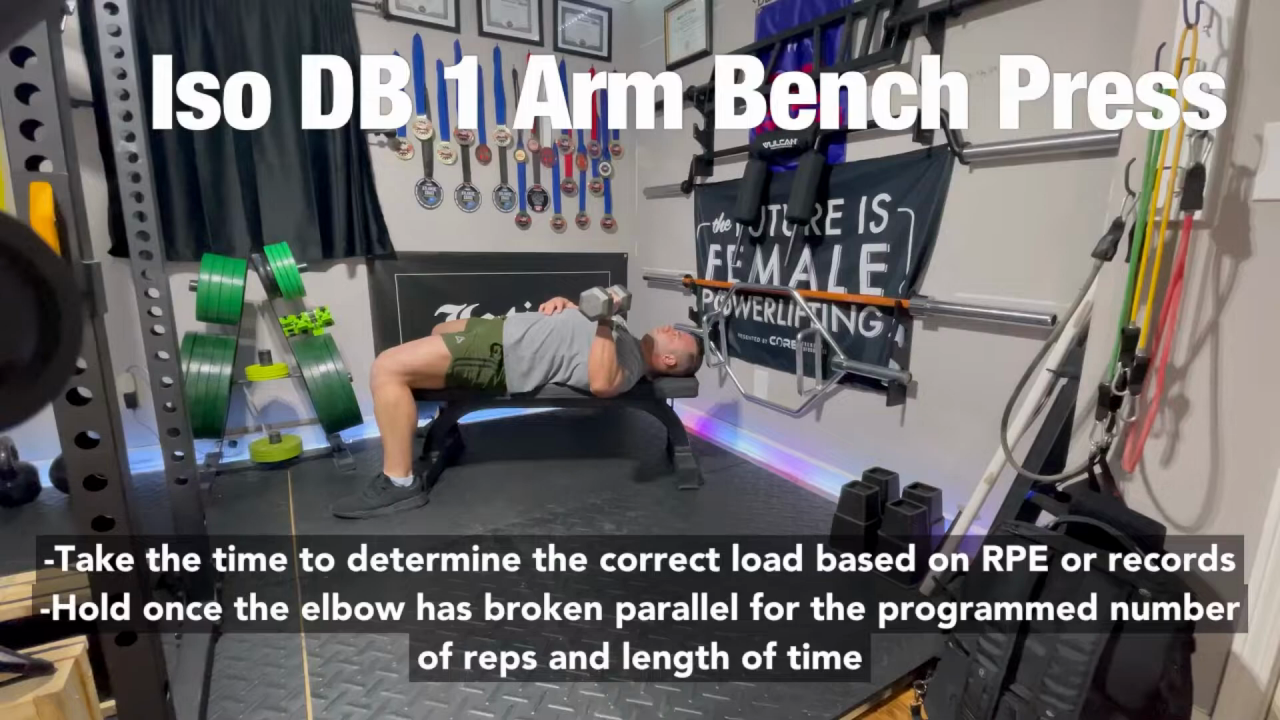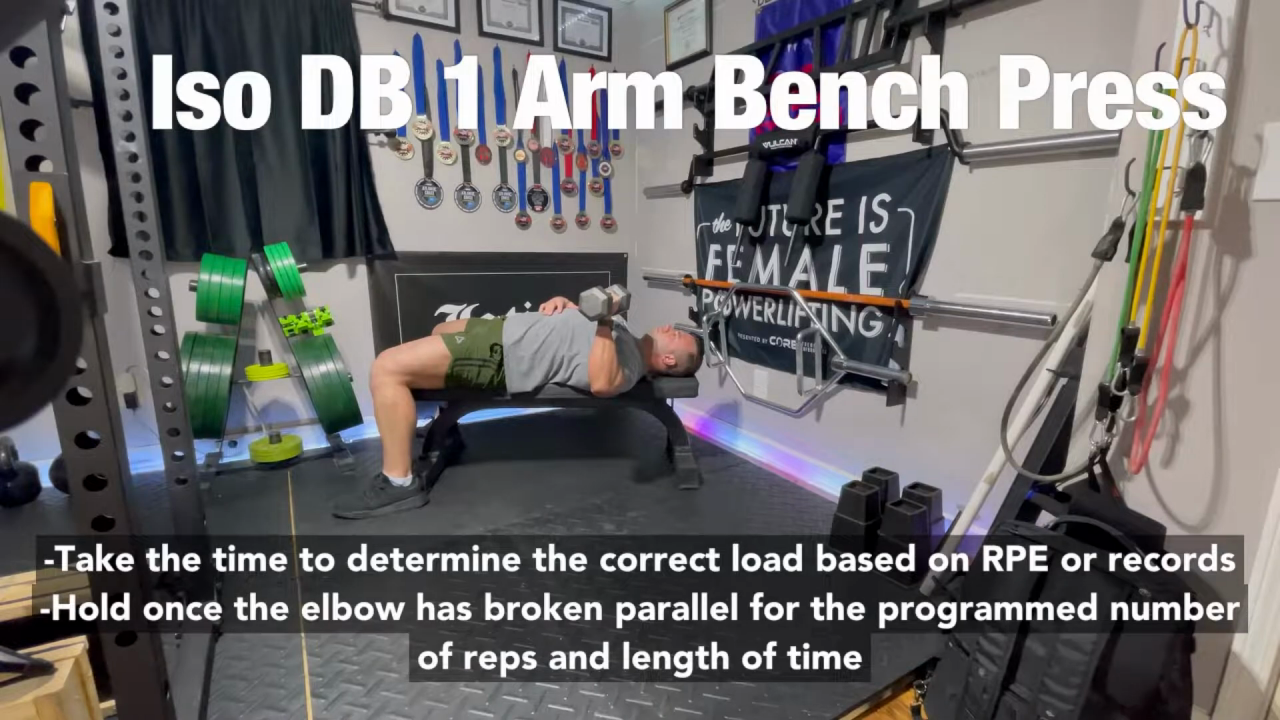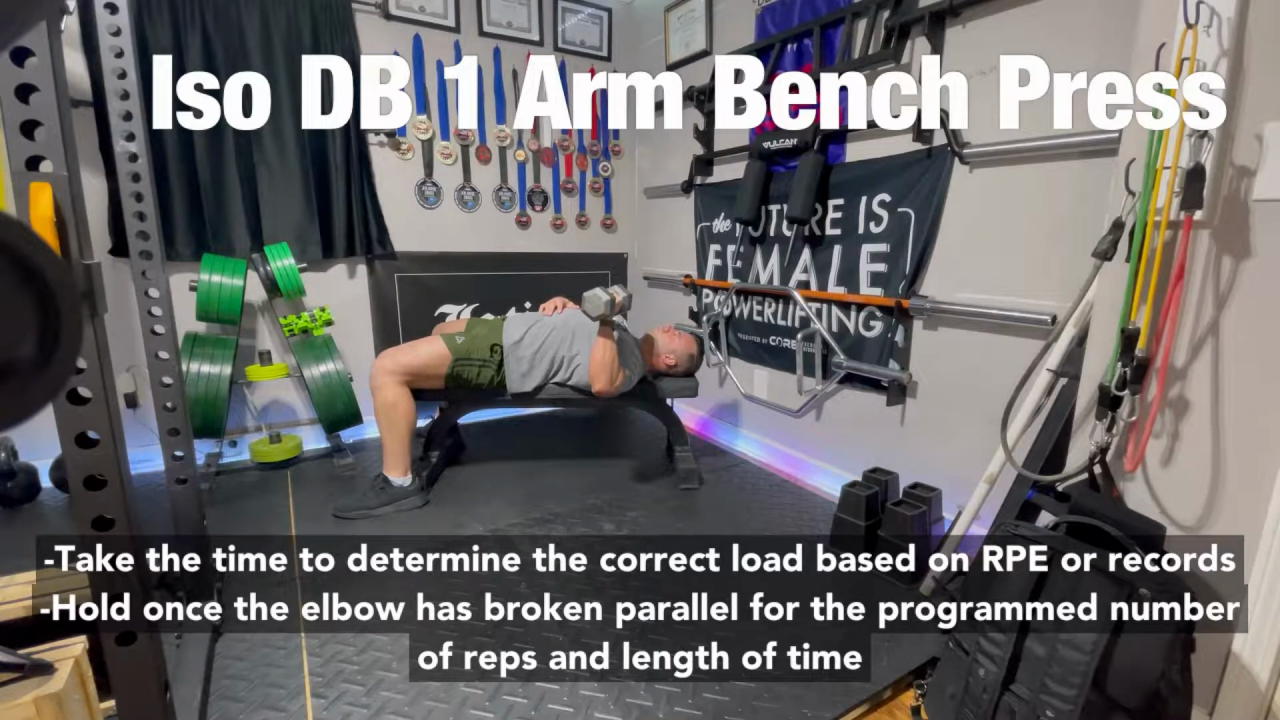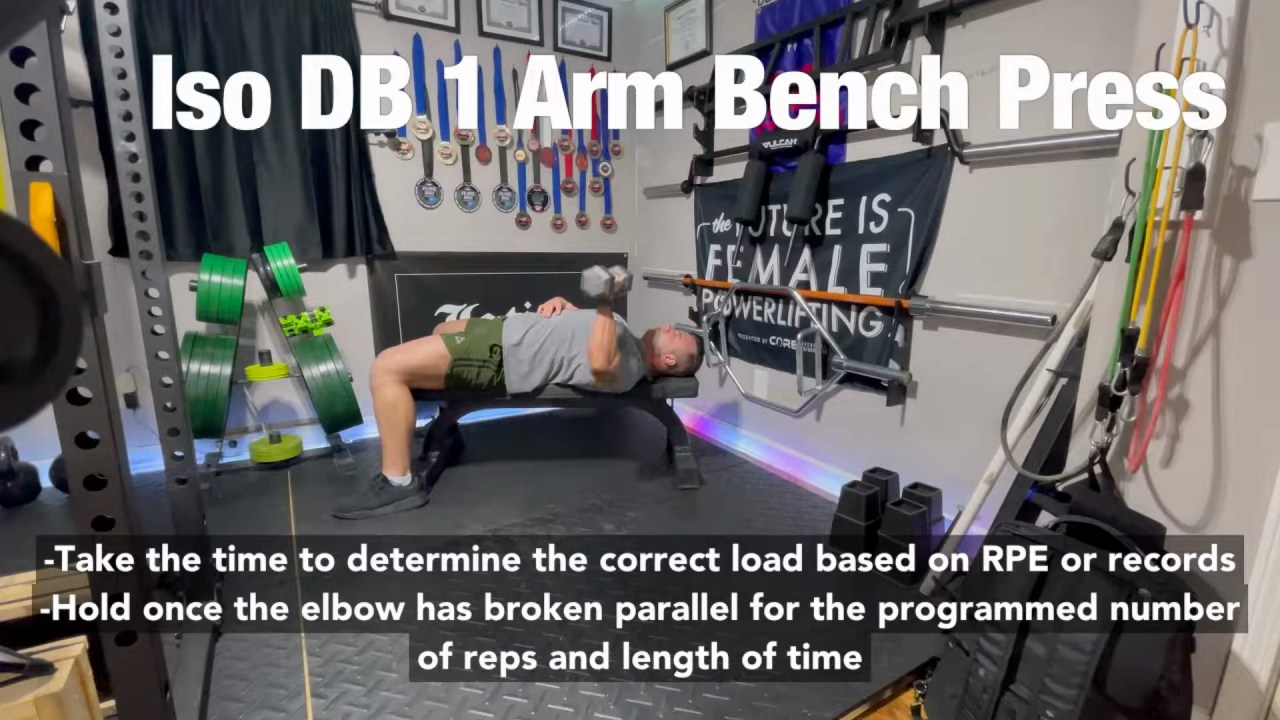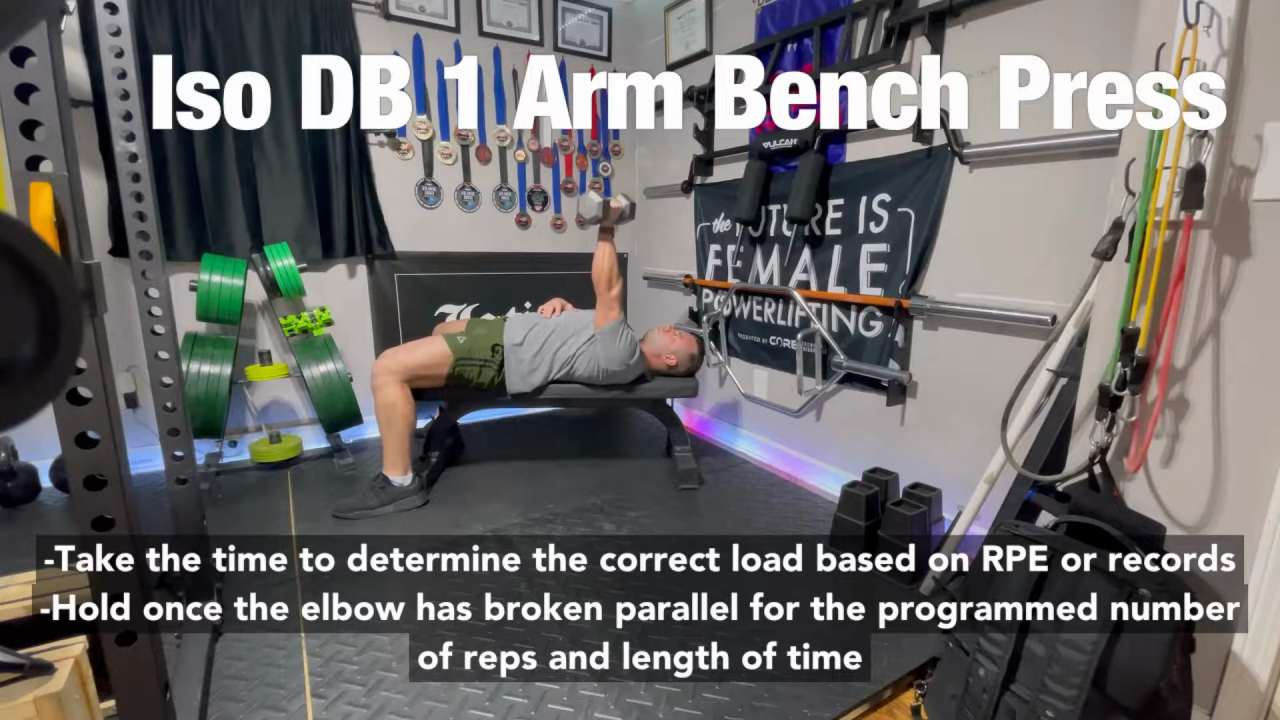
dt=0.7s
person 1, frame 1
left shoulder: (630, 364)
right shoulder: (626, 338)
left elbow: (601, 384)
right elbow: (584, 319)
left wrist: (604, 324)
right wrist: (563, 301)
left hip: (503, 355)
right hip: (507, 329)
left knee: (388, 368)
right knee: (441, 330)
left ankle: (400, 483)
person 1, frame 2
left shoulder: (629, 364)
right shoulder: (626, 338)
left elbow: (601, 384)
right elbow: (581, 320)
left wrist: (603, 323)
right wrist: (562, 301)
left hip: (502, 354)
left knee: (388, 368)
right knee: (442, 330)
left ankle: (399, 482)
person 1, frame 3
left shoulder: (630, 365)
right shoulder: (628, 339)
left elbow: (602, 384)
right elbow: (583, 321)
left wrist: (605, 324)
right wrist: (563, 301)
left hip: (503, 355)
left knee: (388, 368)
right knee: (441, 329)
left ankle: (399, 483)
person 1, frame 4
left shoulder: (628, 365)
right shoulder: (629, 342)
left elbow: (599, 364)
right elbow: (583, 324)
left wrist: (605, 303)
right wrist: (563, 303)
left hip: (503, 355)
left knee: (388, 368)
right knee: (441, 330)
left ankle: (398, 483)
person 1, frame 5
left shoulder: (622, 357)
right shoulder: (627, 344)
left elbow: (608, 292)
right elbow: (587, 324)
left wrist: (606, 230)
right wrist: (562, 304)
left hip: (504, 355)
right hip: (510, 332)
left knee: (389, 368)
right knee: (442, 330)
left ankle: (400, 483)
